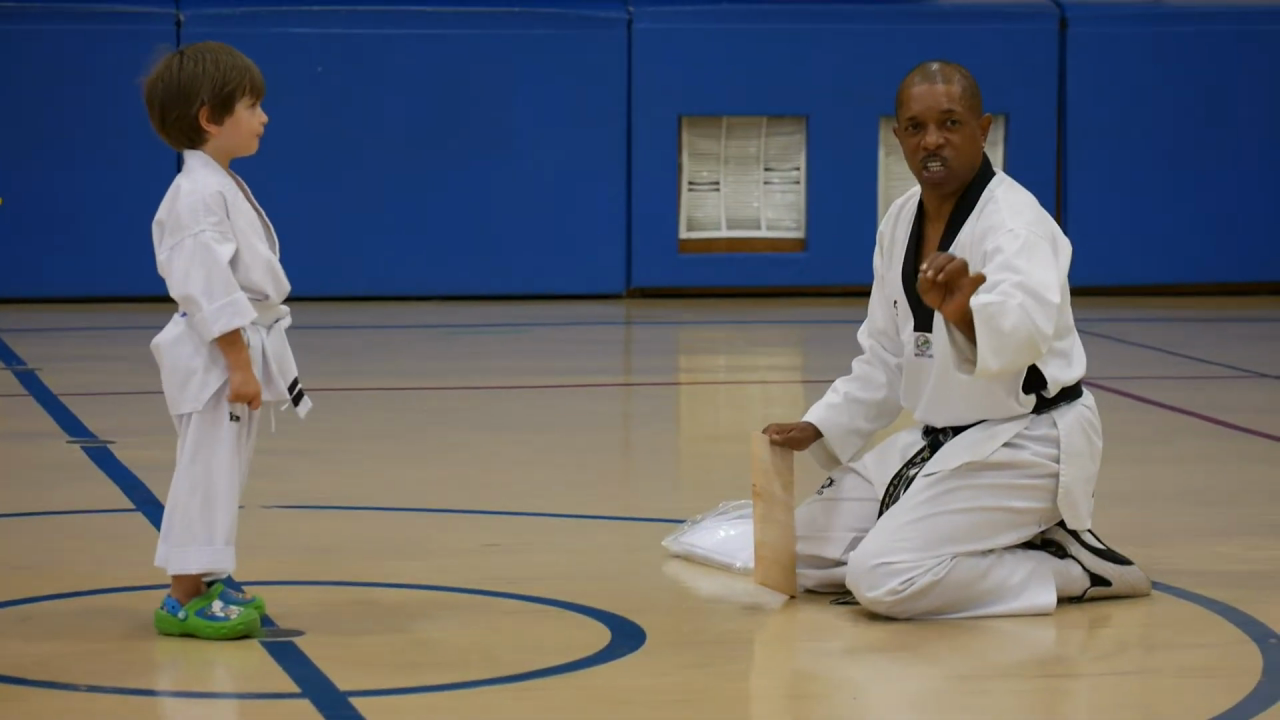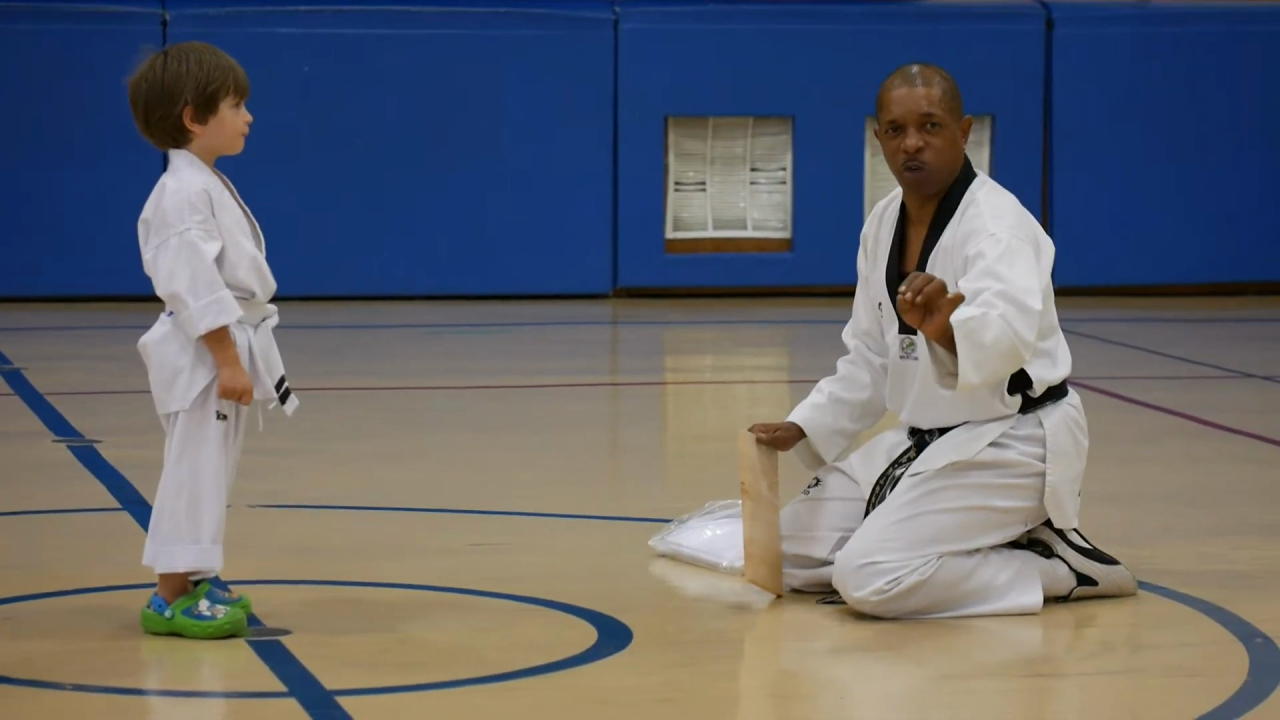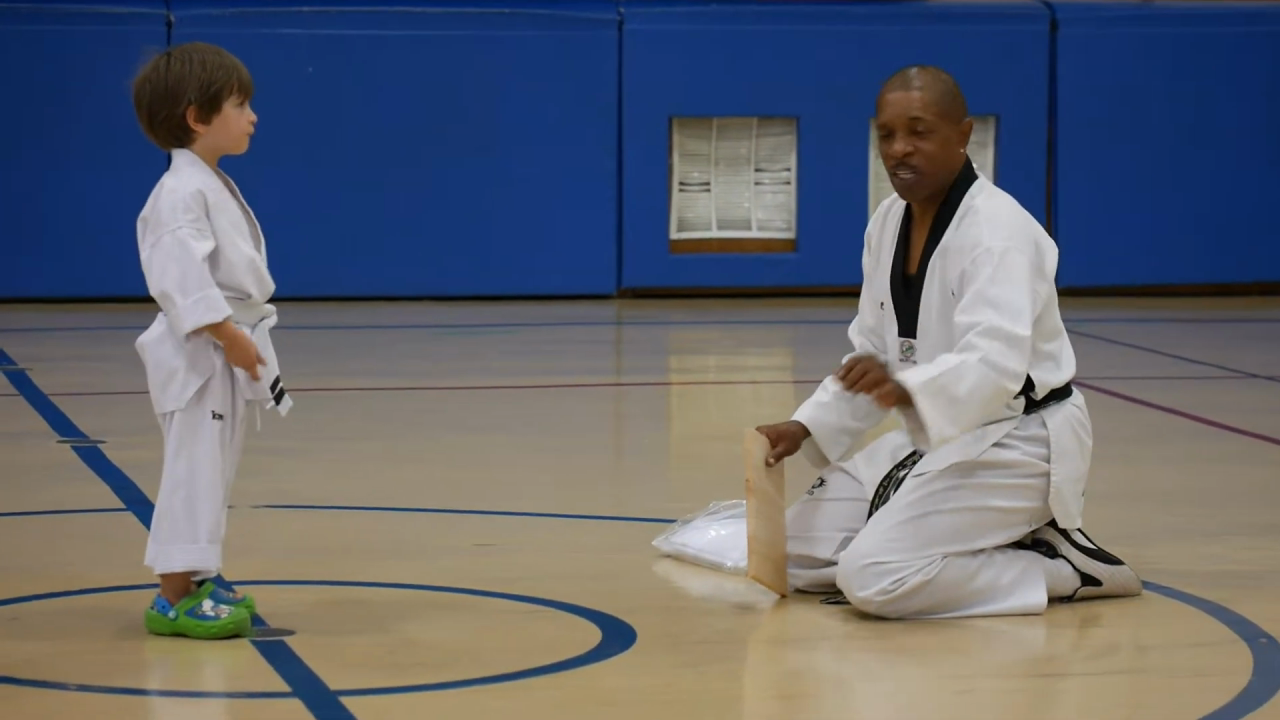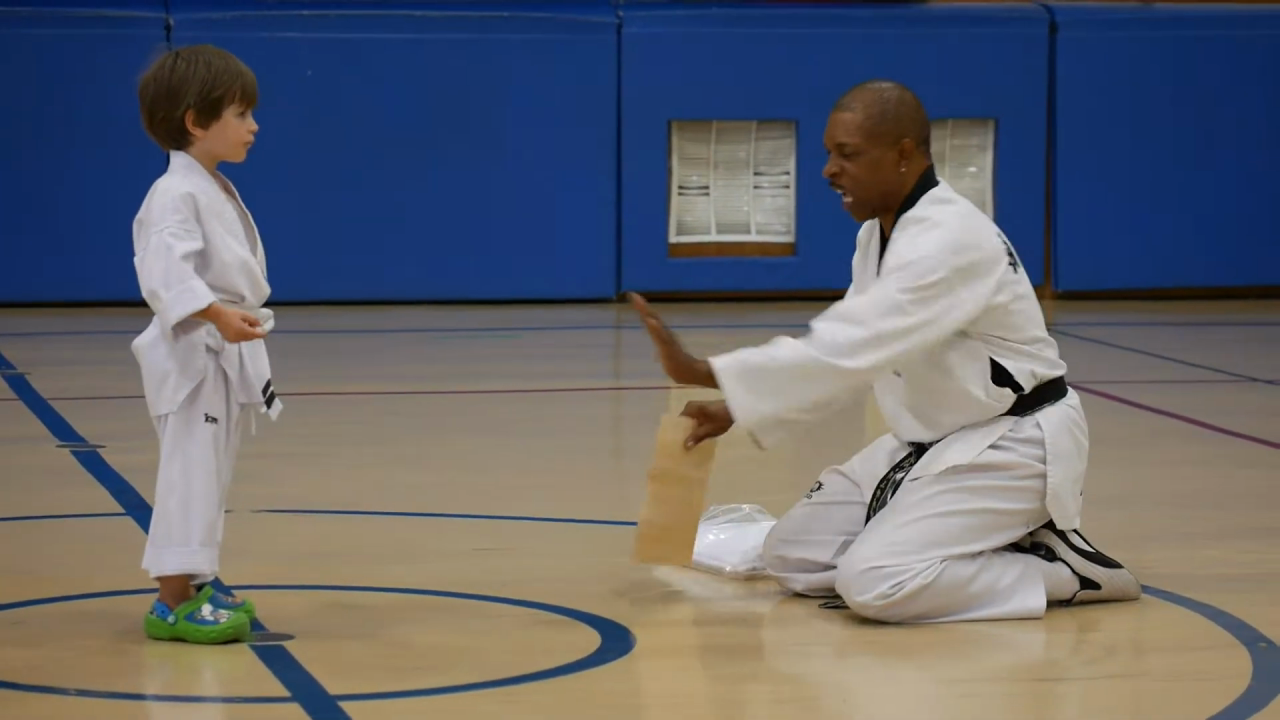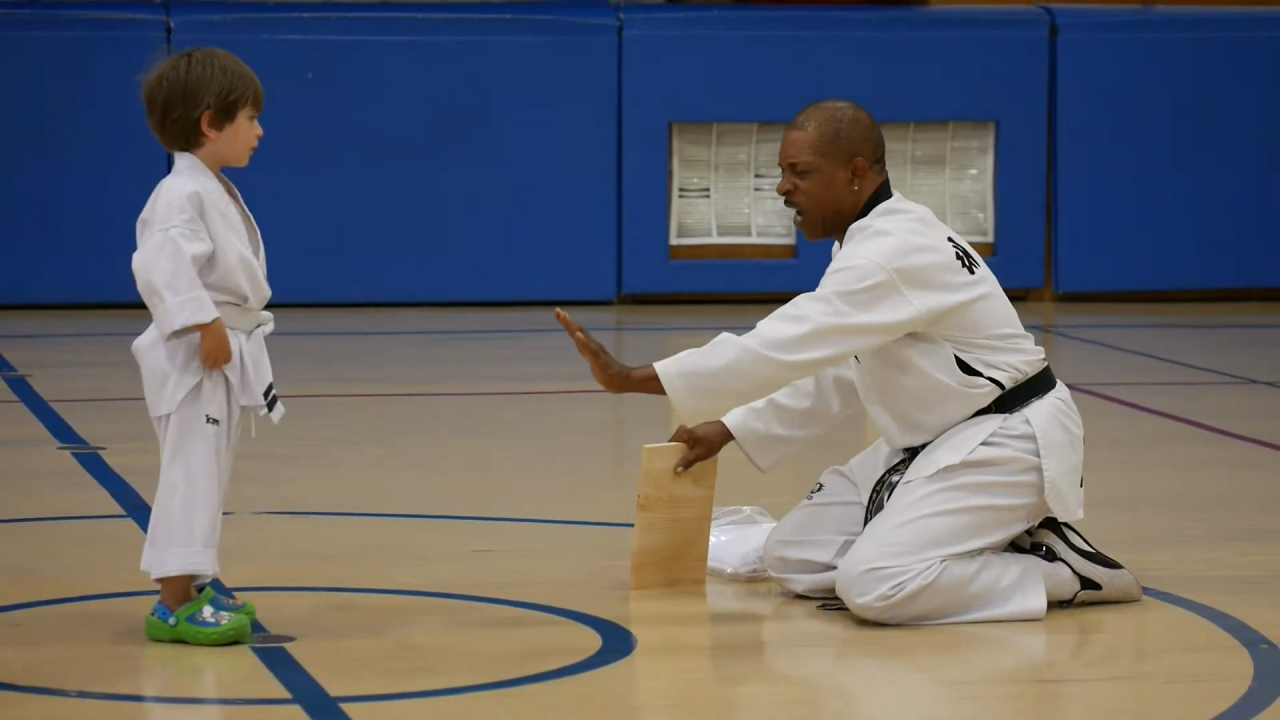
dt=0.5s
person 1, frame 1
left shoulder: (224, 186)
right shoulder: (198, 194)
right elbow: (209, 291)
right wrist: (239, 365)
left hip: (240, 352)
right hip: (216, 356)
left knee: (224, 472)
right knee: (206, 472)
left ankle: (207, 583)
right ankle: (184, 599)
person 1, frame 2
left shoulder: (210, 185)
right shoulder: (185, 192)
right elbow: (193, 286)
right wrist: (227, 358)
left hip: (226, 351)
right hip: (203, 354)
left knee: (211, 469)
right knee: (194, 469)
left ankle: (194, 580)
right ankle: (170, 596)
person 1, frame 3
left shoulder: (214, 186)
right shoulder: (183, 192)
right elbow: (181, 279)
left wrist: (239, 339)
right wrist: (230, 337)
left hip: (224, 349)
right hip: (200, 353)
left knee: (214, 468)
right knee: (194, 470)
left ankle: (197, 581)
right ankle: (174, 598)
person 1, frame 4
left shoulder: (216, 189)
right shoulder: (177, 194)
right elbow: (163, 271)
left wrist: (237, 323)
right wrist: (218, 316)
left hip: (223, 355)
right hip: (195, 355)
left knee: (211, 473)
right knee: (190, 473)
left ankle: (196, 584)
right ankle: (173, 602)
person 1, frame 5
left shoulder: (216, 190)
right shoulder: (183, 193)
right elbow: (163, 271)
right wrist: (209, 330)
left hip: (224, 355)
right hip: (197, 358)
left knee: (209, 474)
right knee: (191, 473)
left ankle: (194, 585)
right ankle: (174, 602)
person 2, frame 1
left shoulder: (1014, 222)
right shoulder: (900, 220)
left elbow: (1025, 329)
right elbow: (885, 357)
left wrist: (962, 312)
right wrist: (817, 428)
left hip: (1024, 444)
right hip: (939, 439)
left knee: (881, 580)
right knee: (808, 552)
left ankle: (1070, 566)
right ankle: (1012, 548)
person 2, frame 2
left shoulder: (998, 224)
right shoulder: (884, 222)
left elbow: (1006, 333)
right elbow: (869, 359)
left wrist: (944, 327)
right wrist: (802, 428)
left hip: (1010, 442)
right hip: (926, 437)
left knee: (868, 580)
right knee: (794, 554)
left ankle: (1057, 566)
right ankle: (993, 545)
person 2, frame 3
left shoulder: (999, 232)
right shoulder: (888, 221)
left elbow: (994, 365)
right elbow: (874, 352)
left wrist: (902, 391)
right wrist: (807, 427)
left hip: (1014, 443)
right hip: (934, 437)
left knee: (872, 579)
right knee: (797, 552)
left ankle: (1059, 566)
right ankle: (1005, 545)
person 2, frame 4
left shoulder: (946, 242)
right shoulder: (884, 231)
left elbow: (843, 353)
right elbow: (844, 349)
left wrist: (699, 370)
right wrist: (735, 406)
left hip: (1009, 446)
right hip: (933, 442)
left knee: (873, 585)
right knee: (794, 558)
left ankle: (1064, 570)
right ankle: (998, 546)
person 2, frame 5
left shoulder: (894, 252)
right shoulder: (874, 239)
left elbow: (782, 348)
right elbow: (830, 369)
left wrist: (630, 377)
right wrist: (726, 431)
left hip: (1005, 444)
right hip: (934, 443)
left knee: (874, 586)
right knee: (792, 560)
left ankle: (1059, 565)
right ankle: (1002, 545)
